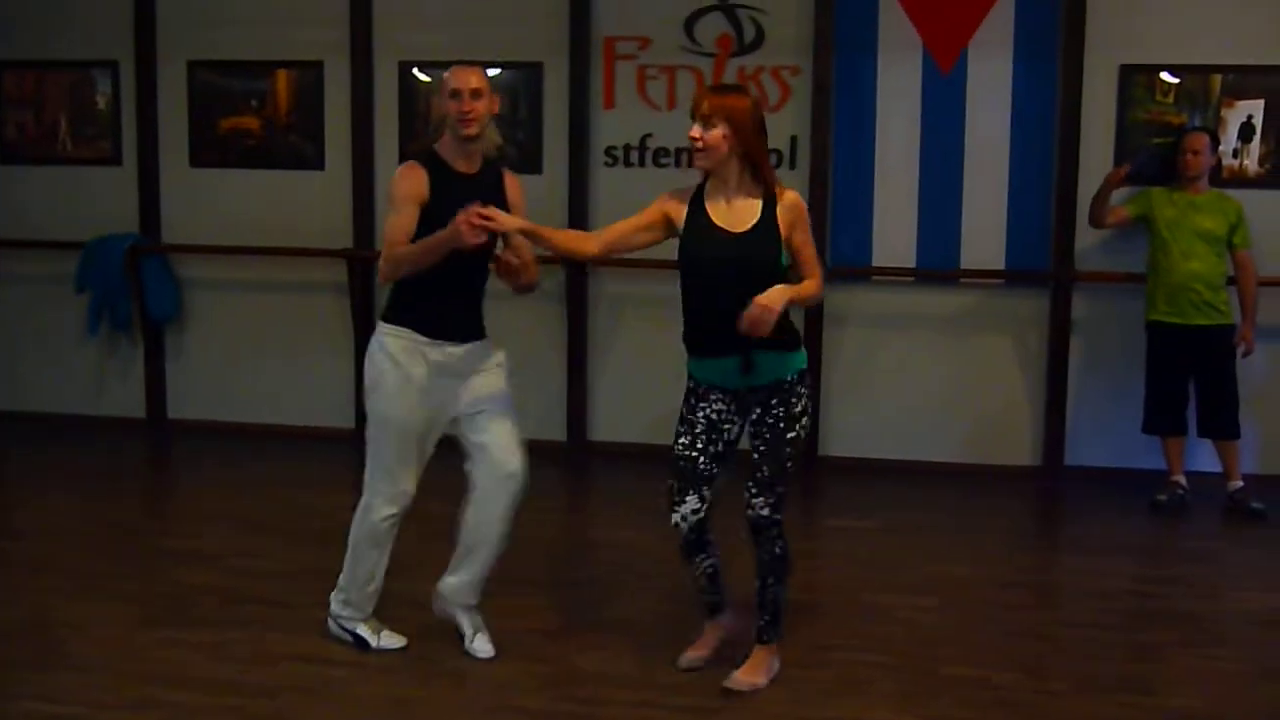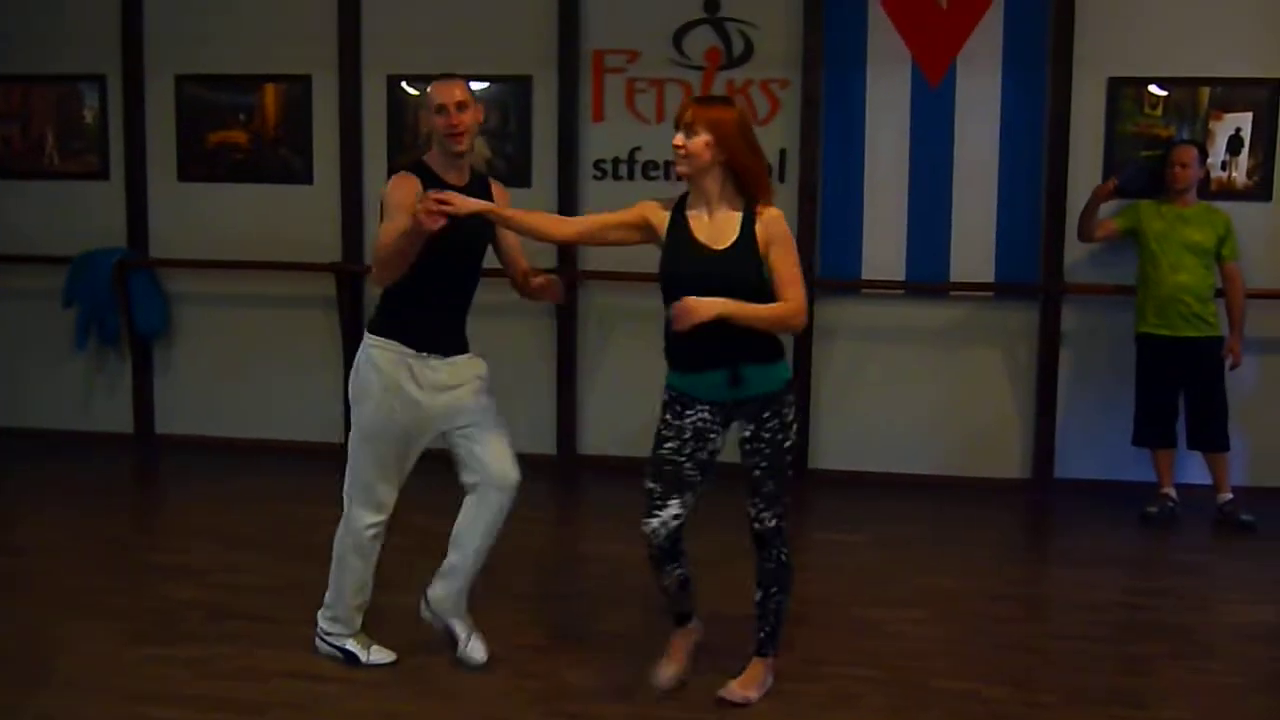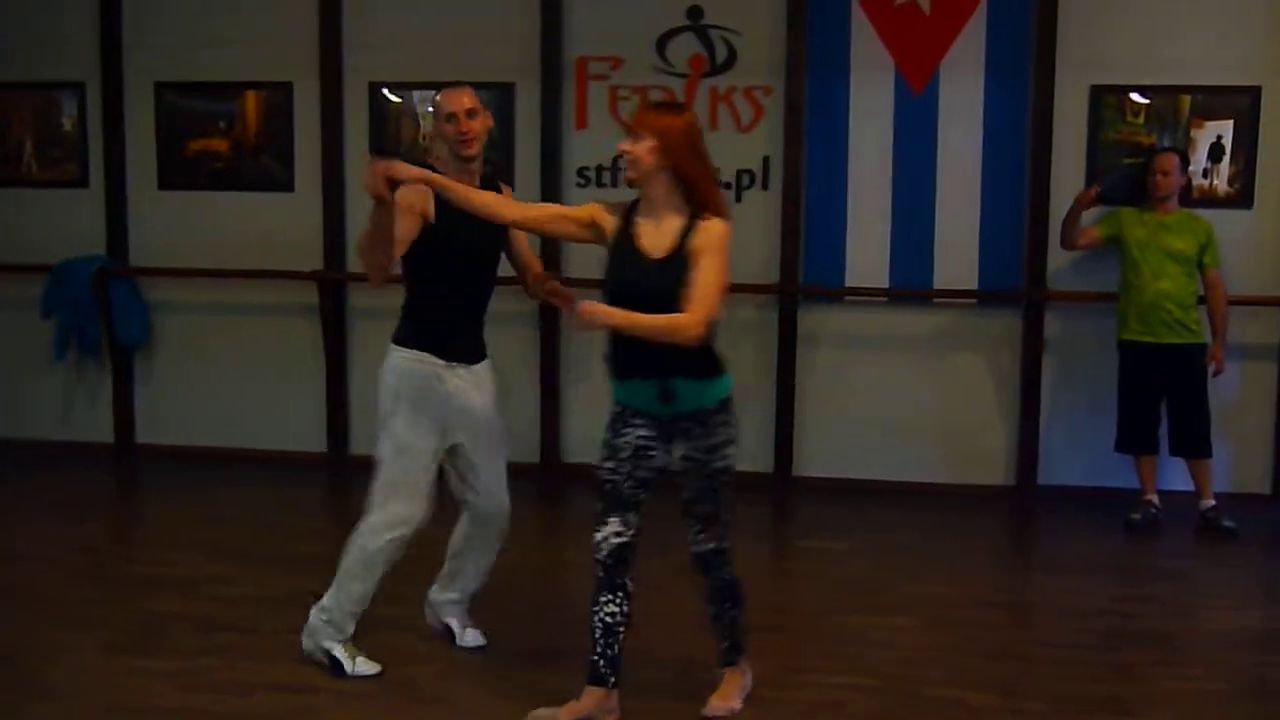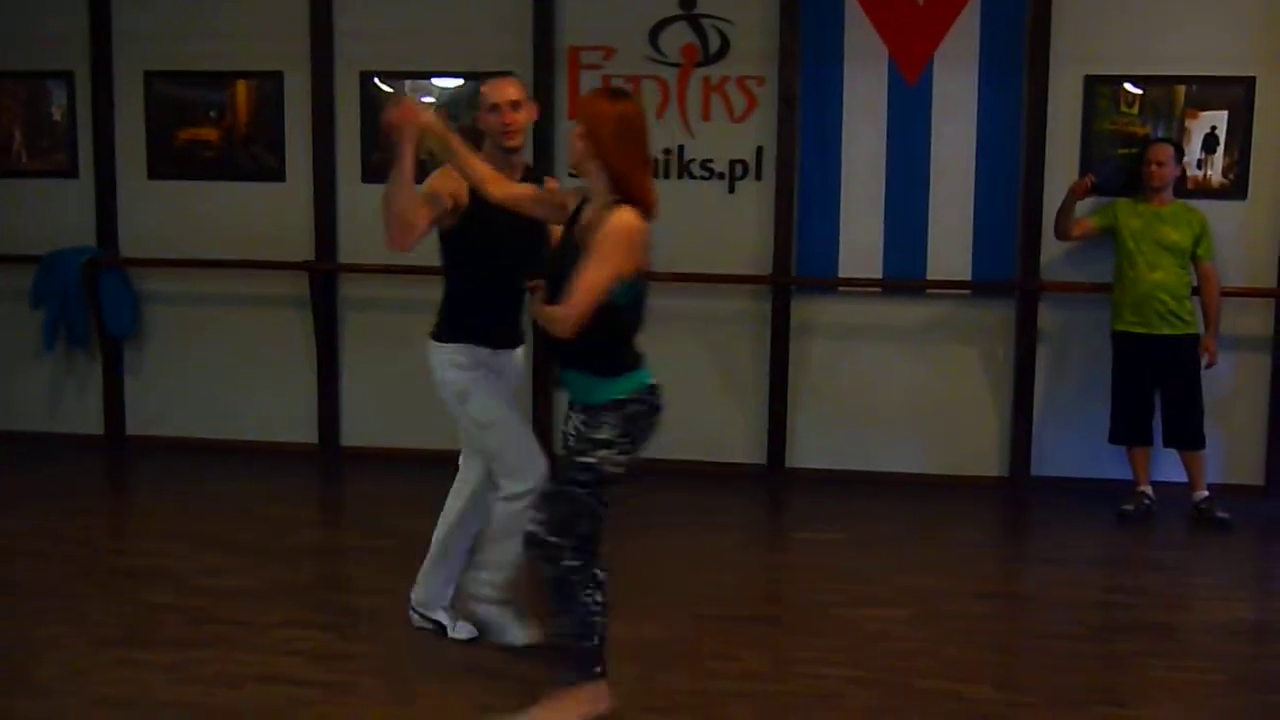
dt=0.2s
person 1, frame 1
left shoulder: (785, 204)
right shoulder: (679, 207)
left elbow: (814, 285)
right elbow: (593, 246)
left wrist: (781, 294)
right wrist: (523, 228)
left hip: (778, 381)
right hip: (710, 383)
left knee: (765, 515)
right knee: (687, 514)
left ankle: (767, 645)
right ankle: (716, 618)
person 1, frame 2
left shoulder: (766, 221)
right shoulder: (660, 216)
left elbow: (795, 314)
right elbow: (565, 230)
left wrist: (722, 306)
right wrist: (484, 209)
left hip: (764, 393)
right hip: (691, 394)
left knee: (767, 528)
right knee: (661, 525)
left ankle: (763, 657)
right ankle: (683, 626)
person 1, frame 3
left shoulder: (709, 231)
right shoulder: (611, 221)
left elbow: (692, 328)
right elbow: (512, 214)
left wrist: (610, 315)
right wrist: (426, 178)
left hip: (700, 409)
right hip: (635, 410)
left knee: (706, 548)
right knee: (611, 546)
left ankle: (735, 666)
person 1, frame 4
left shoulder: (624, 223)
right shoulder: (578, 206)
left elbow: (566, 321)
right elbow: (498, 188)
left wrist: (540, 307)
right wrist: (441, 134)
left hip: (619, 405)
right hip: (588, 400)
left knee: (552, 534)
right knee: (572, 541)
person 2, frame 1
left shoulder: (505, 183)
right shoulder: (414, 176)
left elbow: (529, 279)
right elbow: (389, 267)
left wrist: (516, 266)
right wrist: (448, 237)
left hip: (474, 351)
right hip: (406, 348)
left knee: (505, 470)
right knee: (389, 492)
left ankle: (458, 596)
right ankle: (348, 612)
person 2, frame 2
left shoulder: (493, 193)
right shoulder: (407, 186)
left elbow: (519, 276)
right elbow: (382, 272)
left wrist: (540, 282)
right wrist: (417, 232)
left hip: (458, 363)
right hip: (392, 359)
left knee: (499, 478)
right knee: (370, 503)
left ankle: (447, 601)
right ankle: (336, 629)
person 2, frame 3
left shoulder: (501, 196)
right shoulder: (419, 193)
left elbow: (530, 274)
right elbow: (376, 271)
left wrist: (548, 288)
right wrist: (381, 208)
left hip: (474, 370)
right hip: (417, 368)
left knee: (491, 505)
right knee: (399, 512)
left ankle: (448, 603)
right ankle: (327, 629)
person 2, frame 4
left shoulder: (539, 189)
right shoulder: (455, 181)
right elbow: (399, 239)
right wrist: (405, 152)
left hip: (507, 355)
right hip: (463, 355)
left knee: (479, 485)
right knee: (527, 476)
left ankle: (433, 602)
right ankle: (489, 598)
person 3, frame 1
left shoulder: (1229, 207)
right shoulder: (1154, 199)
left elbow: (1245, 267)
right elbow: (1099, 220)
left wrist: (1248, 321)
right wrist: (1107, 187)
left hip: (1215, 323)
right hip: (1165, 322)
left knee: (1222, 408)
right knee: (1167, 406)
left ankle: (1235, 487)
right ankle: (1176, 482)
person 3, frame 2
left shoulder: (1217, 219)
right shoulder: (1142, 212)
left elbow: (1233, 279)
right elbow: (1088, 234)
left wrist: (1236, 334)
right wrist: (1095, 201)
left hip: (1204, 336)
right hip: (1154, 335)
left knee: (1212, 420)
right knee: (1157, 418)
left ankle: (1225, 499)
right ankle: (1167, 494)
person 3, frame 3
left shoulder: (1199, 227)
right shoulder: (1124, 220)
left elbow: (1214, 287)
right elbow: (1071, 242)
left wrist: (1219, 341)
right wrist: (1076, 209)
left hip: (1186, 343)
right hip: (1137, 342)
left knee: (1194, 427)
right knee: (1140, 425)
left ankle: (1208, 505)
right ankle: (1150, 501)
person 3, frame 4
left shoulder: (1193, 219)
right shoulder: (1119, 211)
left elbow: (1208, 278)
right elbow: (1066, 232)
left wrist: (1211, 333)
right wrist: (1071, 199)
left hip: (1180, 334)
right hip: (1131, 333)
left knee: (1187, 418)
right knee: (1133, 417)
left ankle: (1201, 496)
right ankle: (1143, 492)
